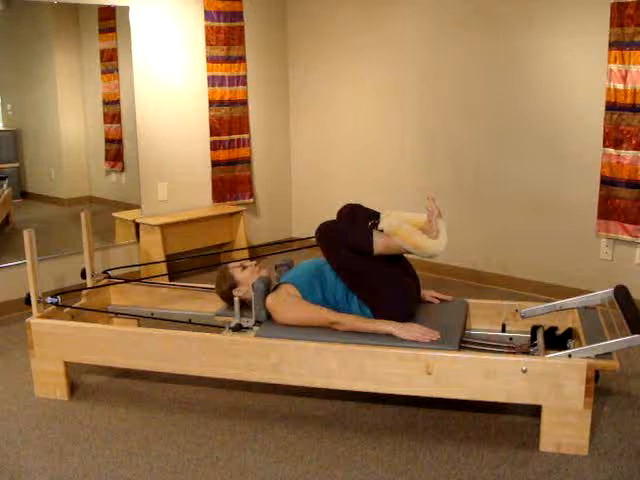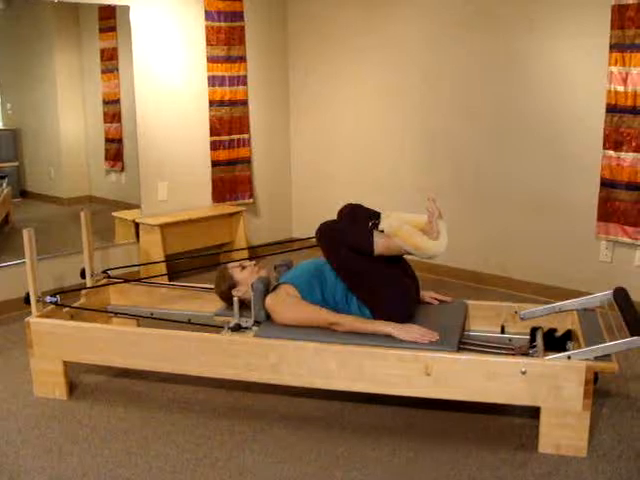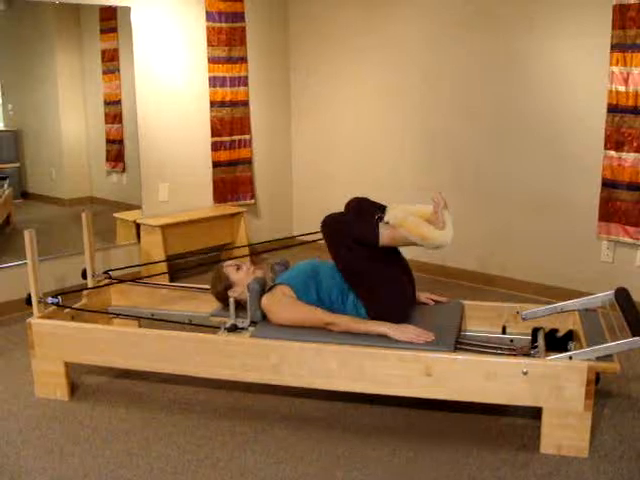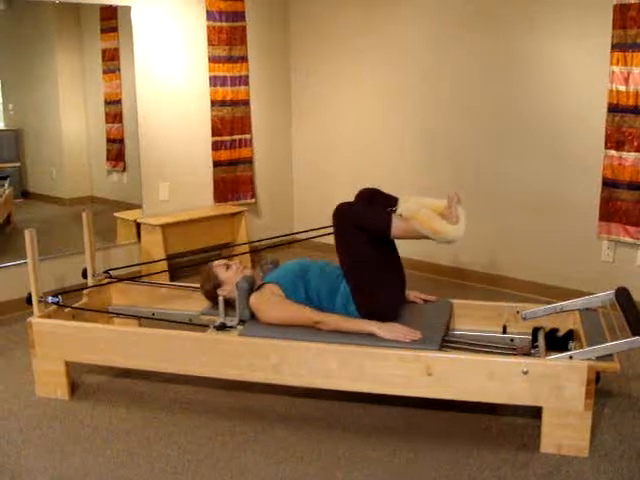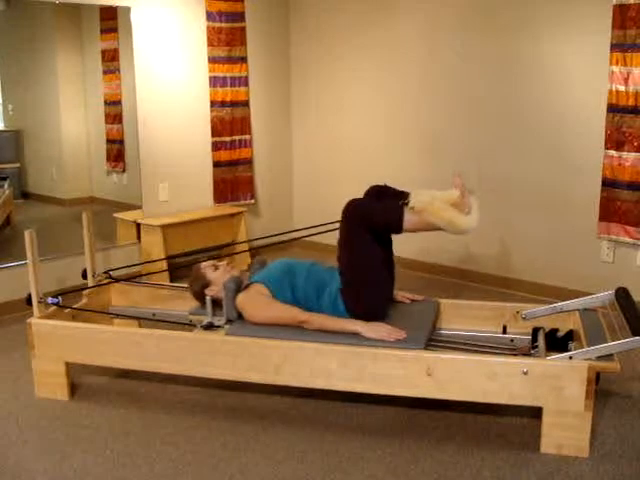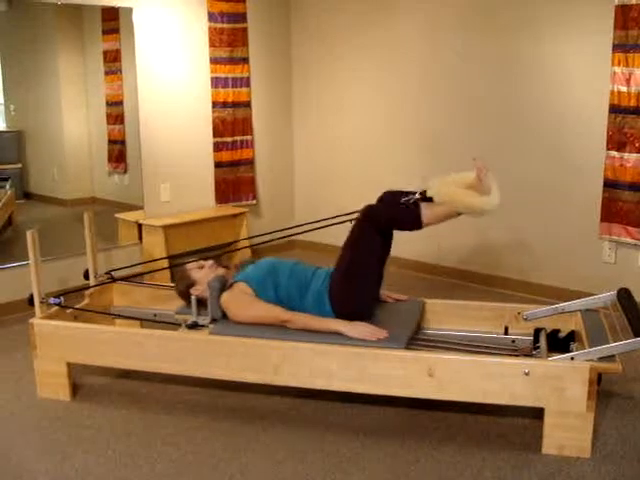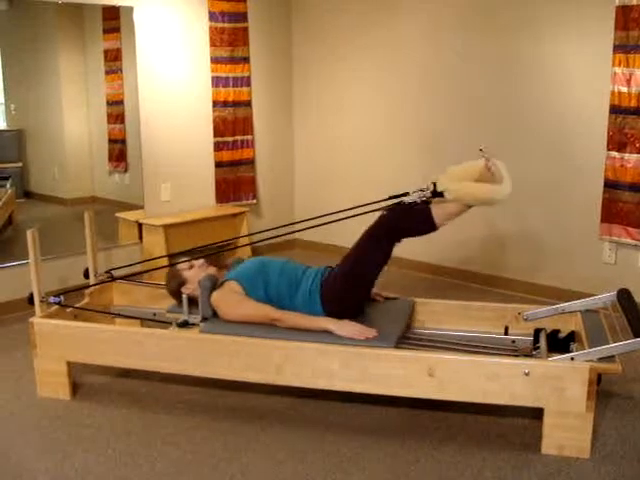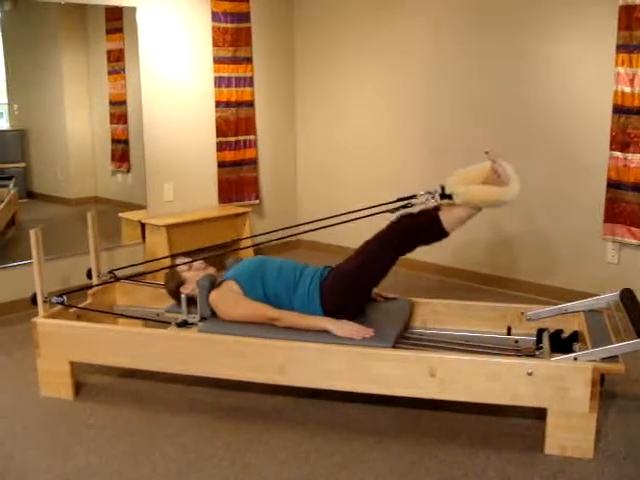
dt=0.2s
person 1, frame 1
left shoulder: (289, 282)
right shoulder: (277, 303)
right elbow: (335, 320)
left wrist: (416, 292)
right wrist: (394, 327)
right hip: (391, 303)
left knee: (349, 213)
right knee: (329, 232)
left ankle: (422, 233)
right ankle: (416, 242)
person 1, frame 2
left shoulder: (289, 280)
right shoulder: (276, 303)
right elbow: (333, 321)
left wrist: (415, 293)
right wrist: (393, 328)
right hip: (389, 305)
left knee: (349, 213)
right knee: (328, 232)
left ankle: (420, 234)
right ankle: (415, 243)
person 1, frame 3
left shoulder: (285, 283)
right shoulder: (272, 303)
right elbow: (329, 321)
left wrist: (407, 293)
right wrist: (387, 328)
left hip: (391, 290)
right hip: (385, 307)
left knee: (357, 207)
right knee: (334, 224)
left ankle: (425, 226)
right ankle: (423, 235)
person 1, frame 4
left shoulder: (271, 282)
right shoulder: (260, 301)
right elbow: (316, 319)
left wrist: (399, 291)
right wrist: (374, 326)
left hip: (385, 291)
right hip: (373, 306)
left knee: (367, 197)
right knee: (346, 213)
left ankle: (436, 220)
right ankle: (435, 228)
person 1, frame 5
left shoulder: (259, 279)
right shoulder: (247, 301)
right elbow: (301, 318)
left wrist: (386, 290)
right wrist: (360, 326)
left hip: (366, 292)
right hip: (356, 305)
left knee: (376, 194)
right knee: (356, 210)
person 1, frame 6
left shoulder: (245, 276)
right shoulder: (232, 300)
right elbow: (285, 318)
left wrist: (367, 289)
right wrist: (343, 325)
left hip: (335, 286)
right hip: (339, 303)
left knee: (388, 201)
right knee: (373, 215)
left ankle: (465, 196)
person 1, frame 7
left shoulder: (238, 274)
right shoulder: (221, 299)
right elbow: (276, 316)
left wrist: (362, 287)
right wrist: (333, 324)
left hip: (329, 281)
right hip: (330, 300)
left knee: (398, 213)
right knee: (391, 222)
left ankle: (476, 188)
right ankle: (479, 193)
person 1, frame 8
left shoulder: (236, 274)
right shoulder: (220, 299)
right elbow: (273, 316)
left wrist: (365, 285)
right wrist: (329, 323)
left hip: (329, 281)
right hip: (329, 299)
left knee: (405, 227)
right knee: (402, 231)
left ankle: (484, 191)
